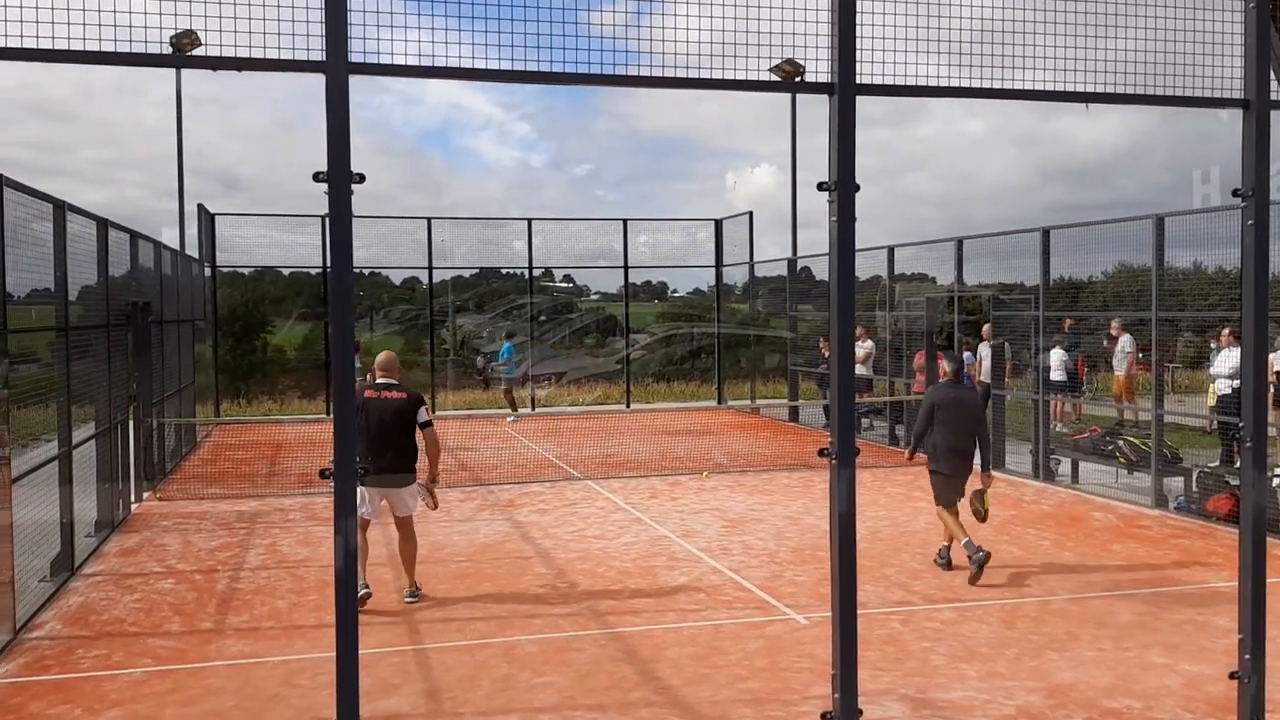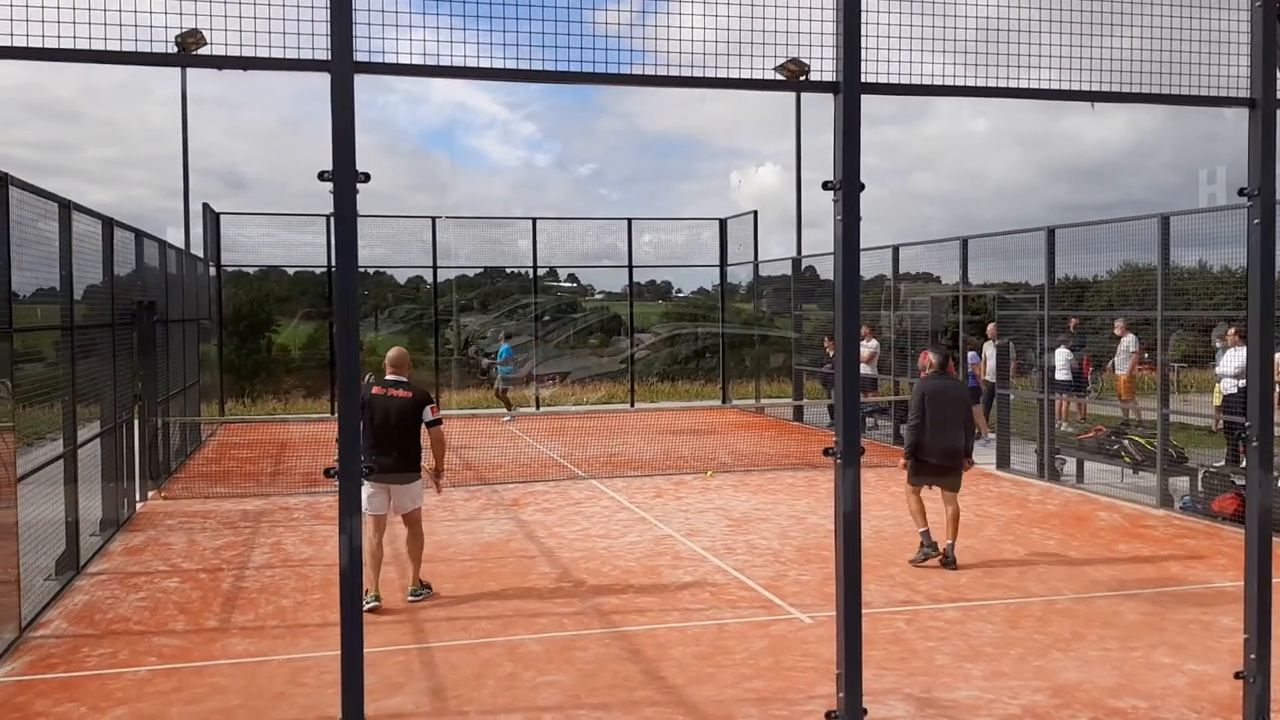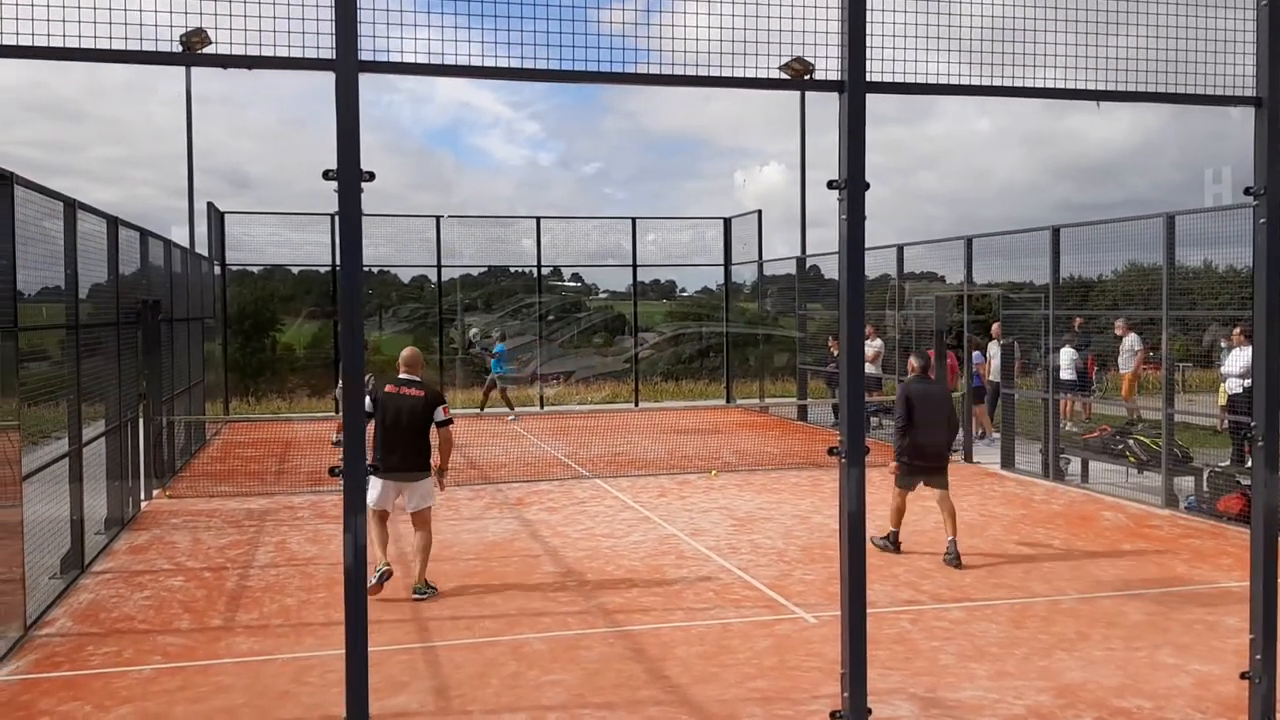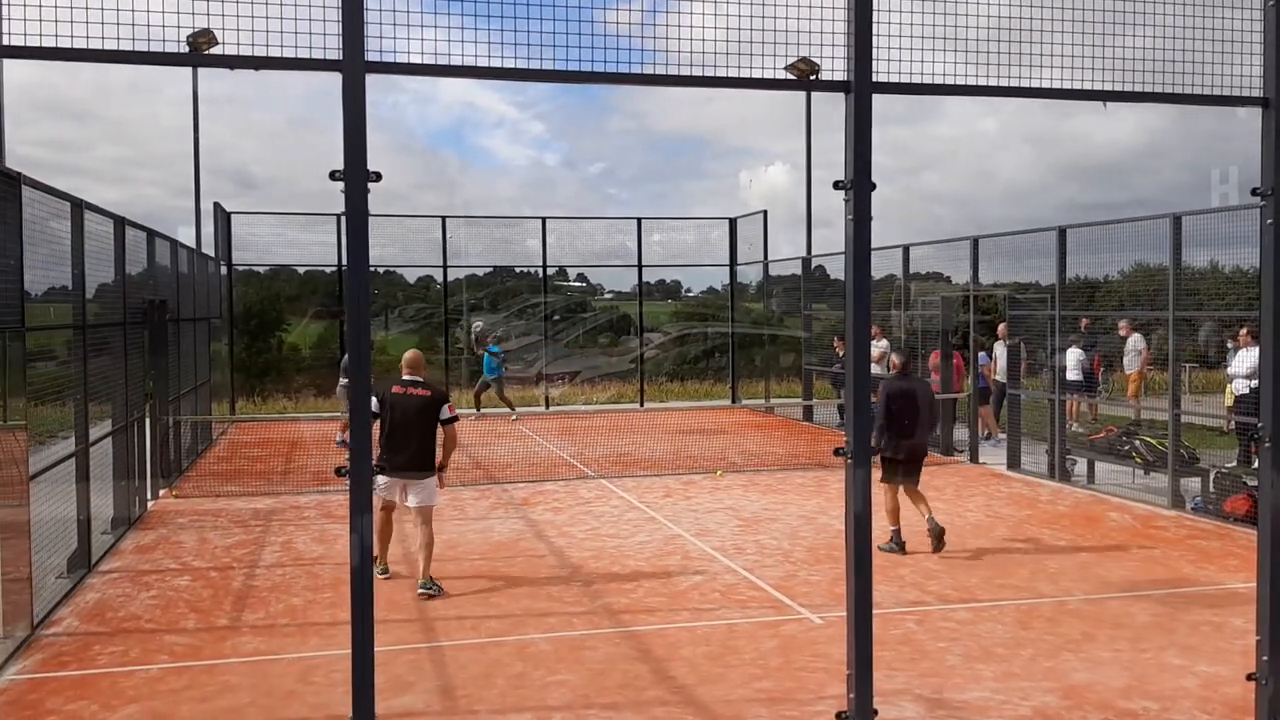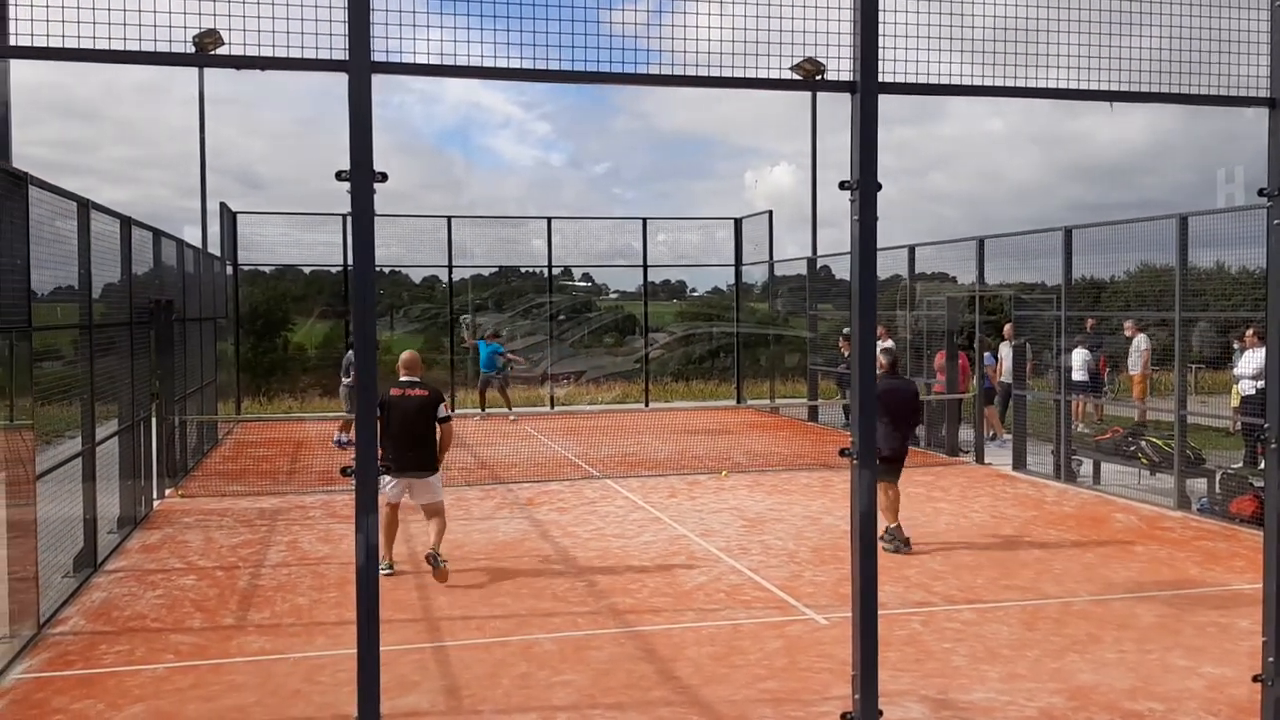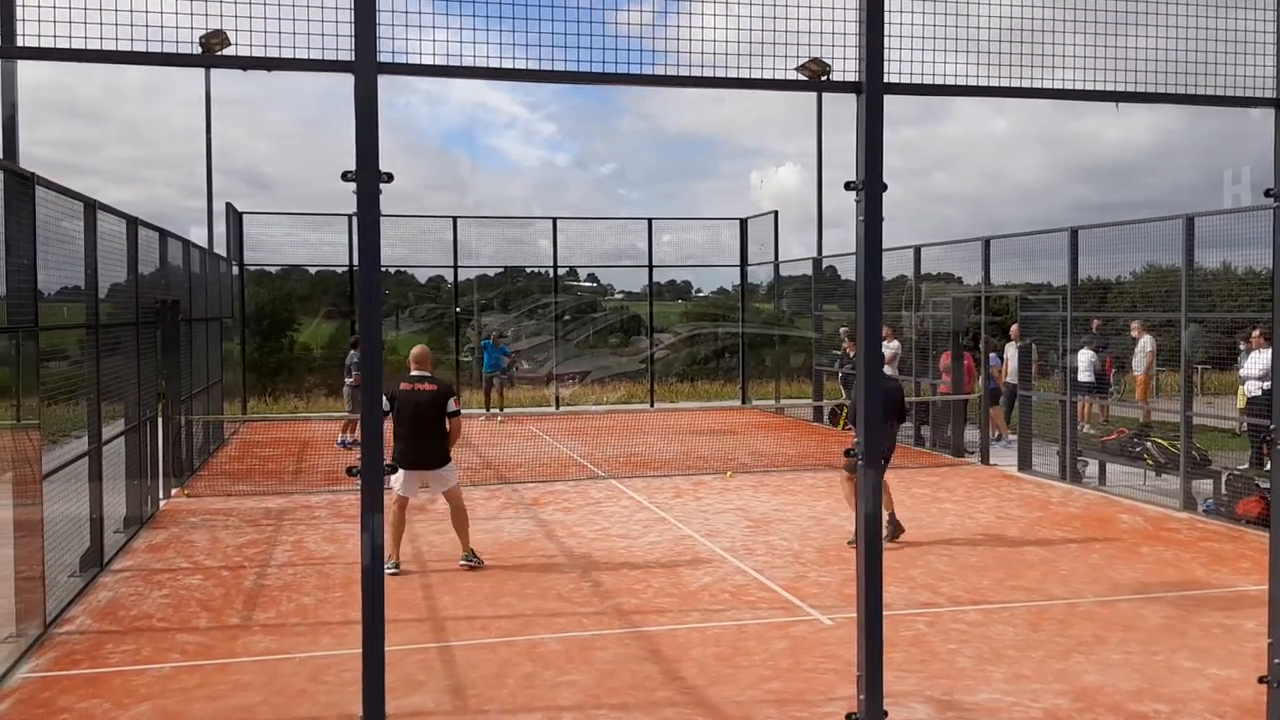
dt=0.2s
person 1, frame 1
left shoulder: (358, 397)
right shoulder: (415, 399)
right elbow: (431, 439)
right wrist: (432, 476)
left hip: (366, 476)
right hip: (403, 476)
left knee: (358, 530)
right knee: (405, 529)
left ankle: (361, 582)
right ankle: (410, 587)
person 1, frame 2
left shoulder: (366, 393)
right shoulder: (421, 397)
right elbow: (437, 437)
right wrist: (438, 470)
left hip: (373, 471)
right hip: (407, 472)
left knee: (374, 532)
right knee: (414, 525)
left ankle: (372, 592)
right ankle: (416, 585)
person 1, frame 3
left shoulder: (378, 391)
right shoulder: (433, 396)
right elbow: (446, 437)
right wrist: (442, 469)
left hip: (382, 469)
right hip: (417, 471)
left knee: (377, 519)
right knee: (422, 526)
left ankle: (382, 564)
right ankle: (420, 584)
person 1, frame 4
left shoulder: (384, 393)
right shoulder: (438, 395)
right elbow: (451, 435)
right wrist: (443, 465)
left hip: (389, 466)
right hip: (422, 469)
left knee: (385, 510)
right knee: (424, 524)
left ankle: (381, 564)
right ankle: (425, 579)
person 1, frame 5
left shoulder: (383, 395)
right shoulder: (435, 395)
right elbow: (447, 432)
right wrist: (439, 459)
left hip: (393, 466)
right hip: (425, 467)
left knee: (390, 508)
right knee: (437, 514)
left ankle: (386, 560)
right ankle: (433, 550)
person 1, frame 6
left shoulder: (394, 390)
right shoulder: (445, 389)
right elbow: (456, 427)
left hip: (404, 459)
right hip: (437, 460)
left knee: (398, 505)
right knee: (456, 503)
left ankle: (393, 560)
right ankle: (467, 553)
person 2, frame 1
left shoulder: (935, 394)
right shoulder: (974, 397)
left elbow: (921, 427)
right elbow: (983, 436)
left wrist: (912, 449)
right wrist: (986, 469)
left hip: (941, 461)
right hip: (964, 462)
left knee: (945, 511)
right knee: (951, 507)
left ankle: (976, 552)
right ankle: (944, 554)
person 2, frame 2
left shoulder: (924, 385)
right shoulder: (961, 387)
left elbow: (914, 422)
right elbow: (970, 425)
left wrist: (906, 453)
right wrist: (968, 454)
left hip: (926, 452)
right hip: (953, 453)
left knee: (912, 492)
right knee: (950, 500)
left ankle: (928, 544)
right ankle: (949, 552)
person 2, frame 3
left shoulder: (906, 388)
right shoulder: (943, 390)
left elbow: (901, 426)
right elbow: (953, 424)
left wrist: (896, 457)
right wrist: (946, 447)
left hip: (912, 454)
right hip: (938, 454)
left knee: (899, 494)
right knee: (943, 499)
left ankle: (892, 540)
right ankle: (952, 549)
person 2, frame 4
left shoulder: (888, 385)
right shoulder: (924, 386)
left elbow: (881, 420)
right elbow: (933, 420)
left wrist: (875, 448)
left hip: (895, 448)
right hip: (918, 448)
left knee: (890, 491)
right knee: (911, 490)
left ankle: (896, 541)
right ankle: (933, 525)
person 2, frame 5
left shoulder: (876, 386)
right shoulder: (911, 386)
right elbow: (917, 419)
left hip: (882, 444)
right hip: (902, 445)
left knee: (882, 488)
right knee: (892, 484)
left ankle: (898, 538)
right ankle: (893, 532)
person 2, frame 6
right shoulder: (896, 386)
left elbow: (854, 416)
right elbow: (901, 416)
right hip: (888, 442)
left knee: (847, 478)
right knee: (878, 479)
right ankle: (892, 523)
